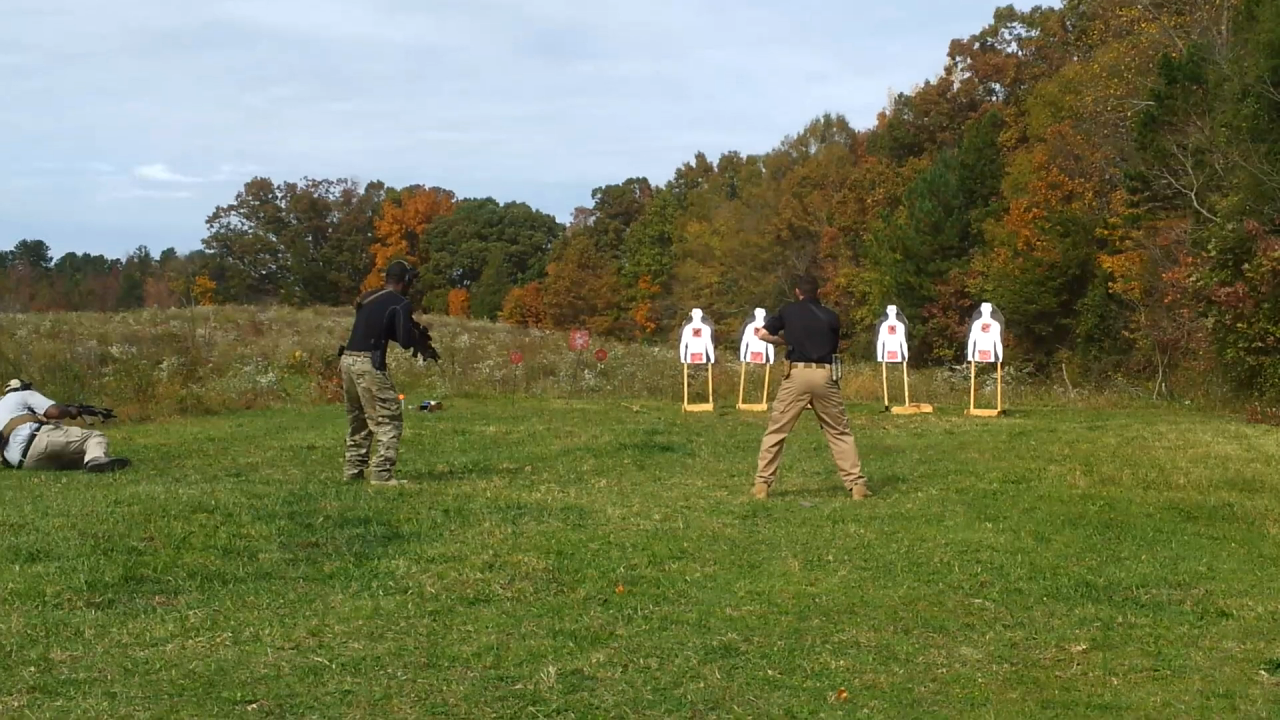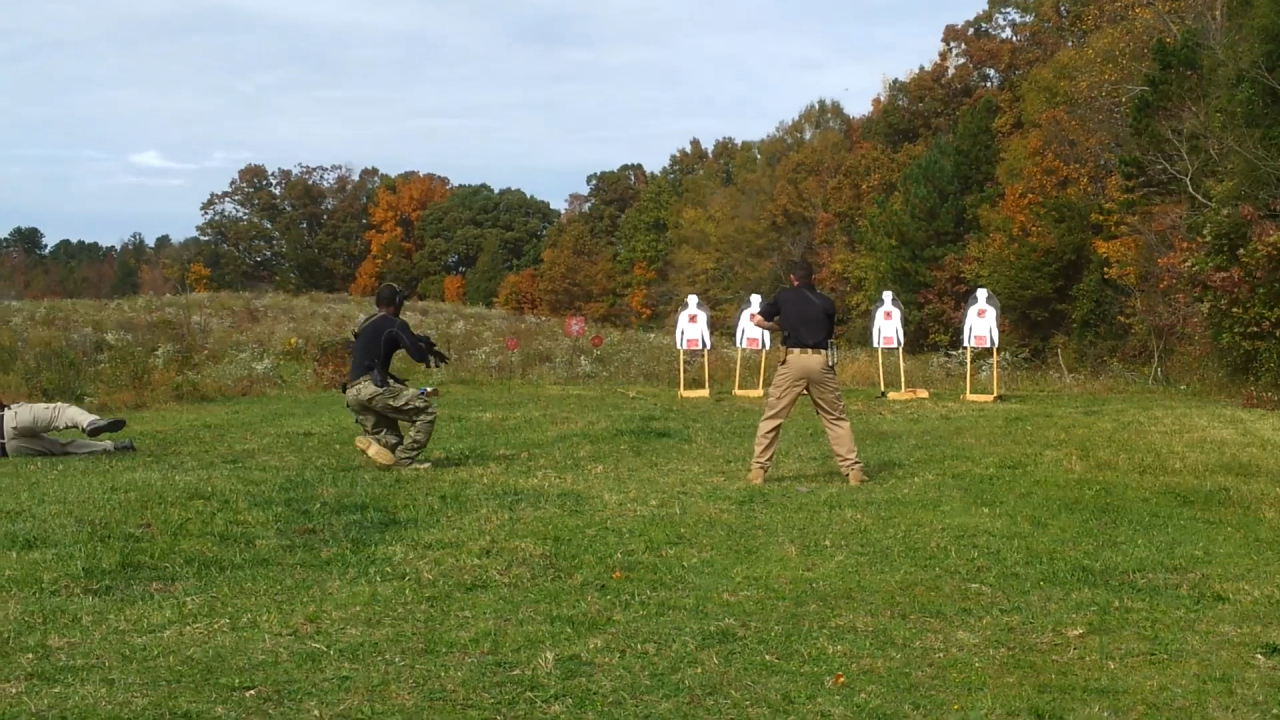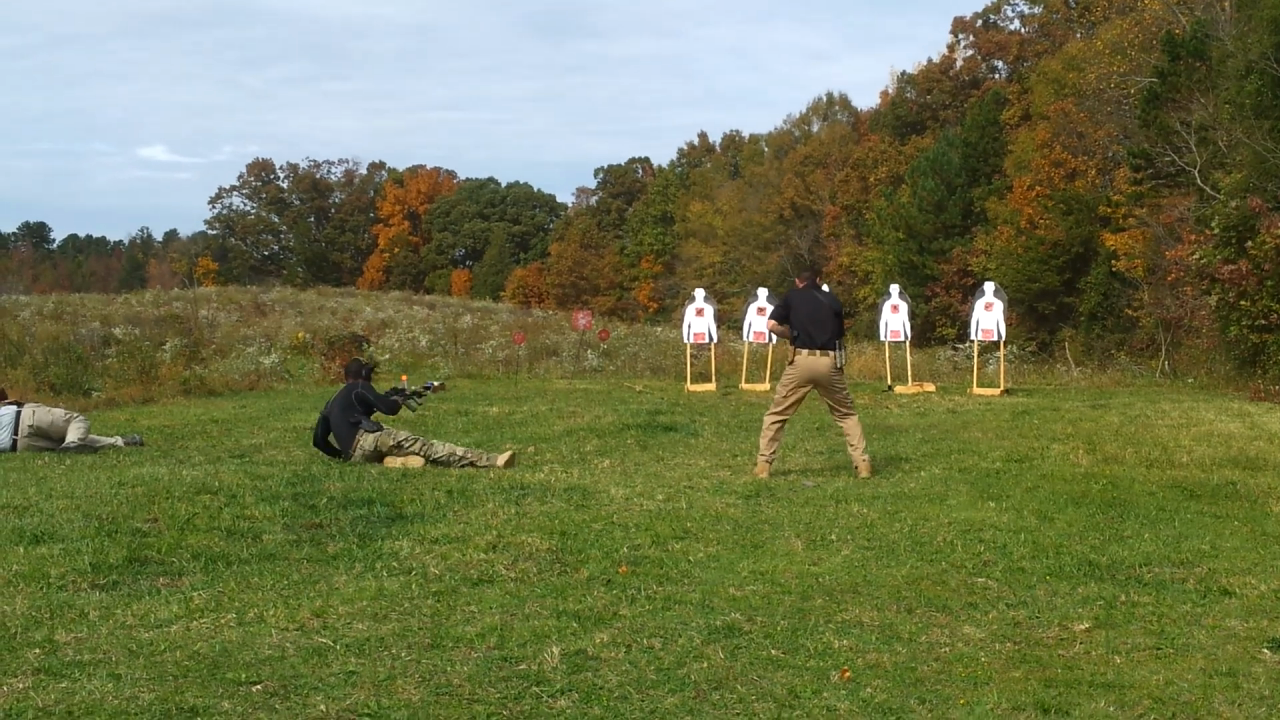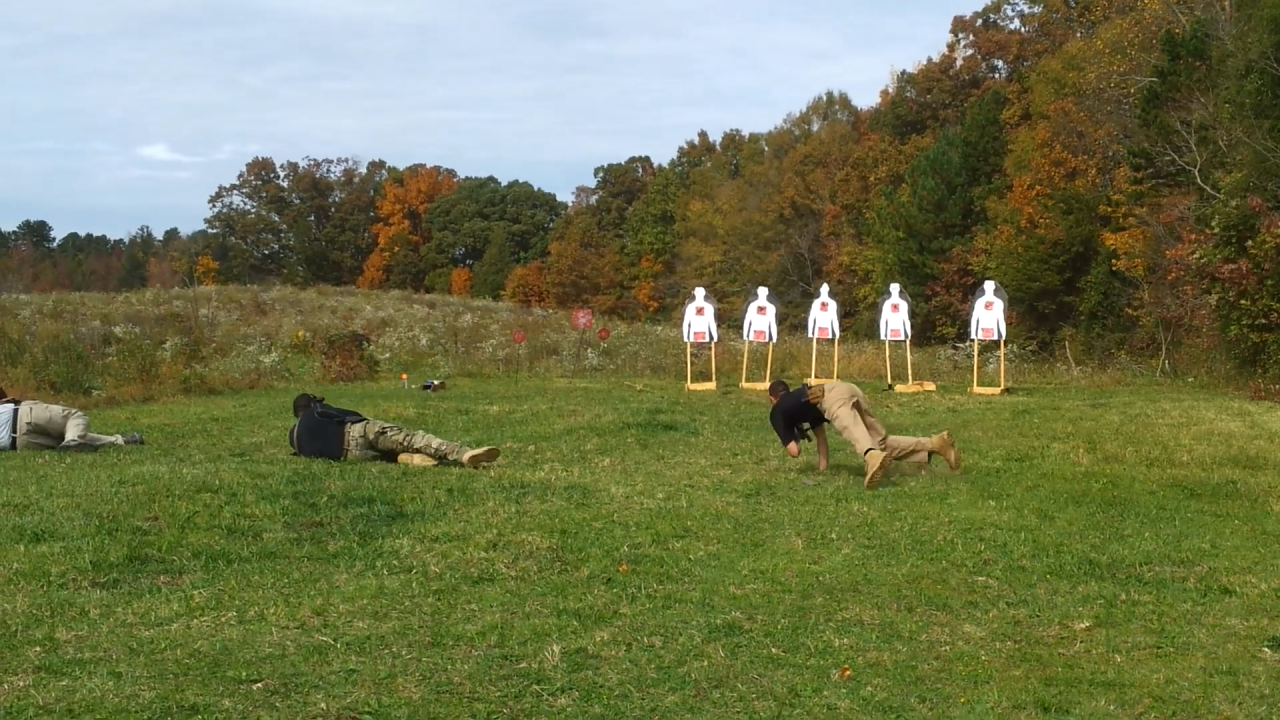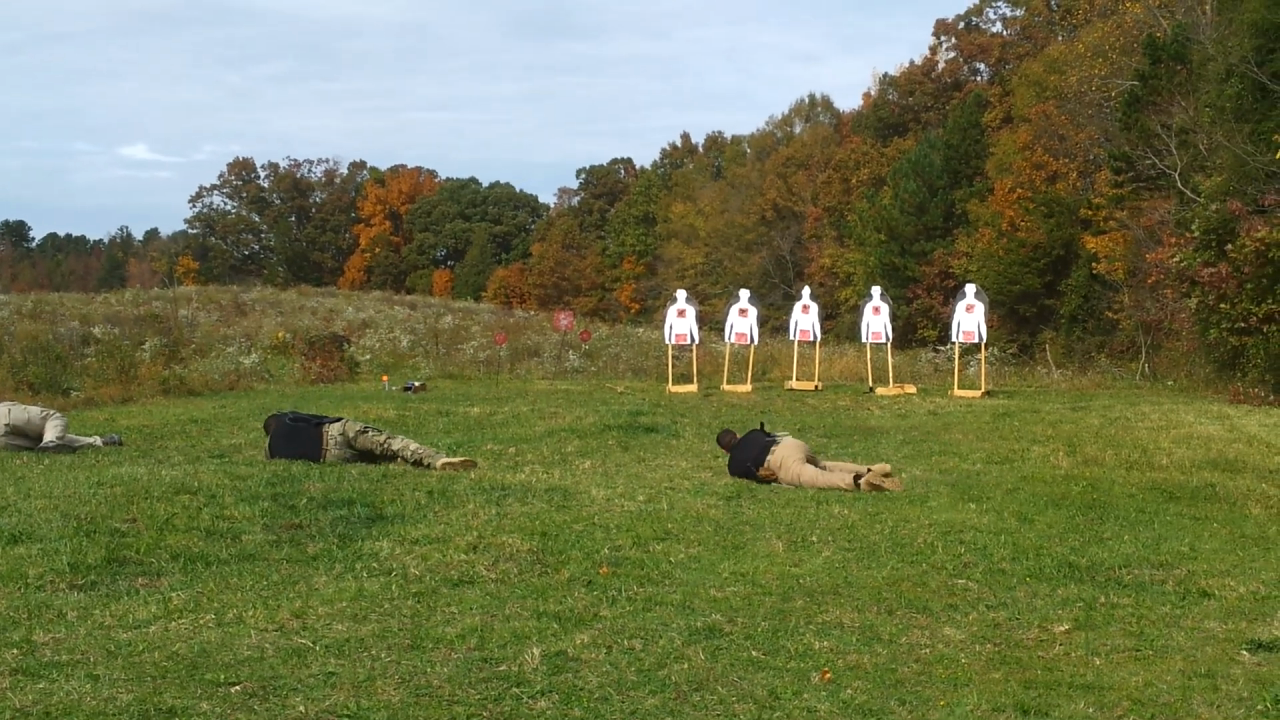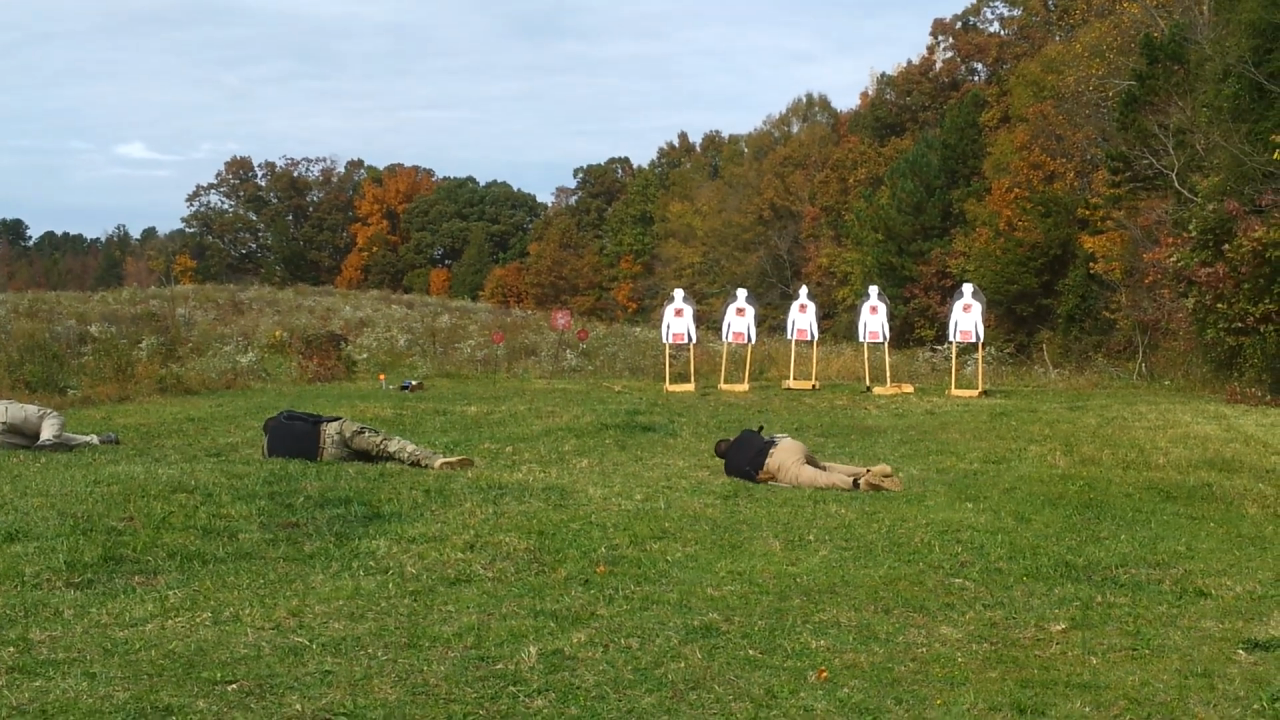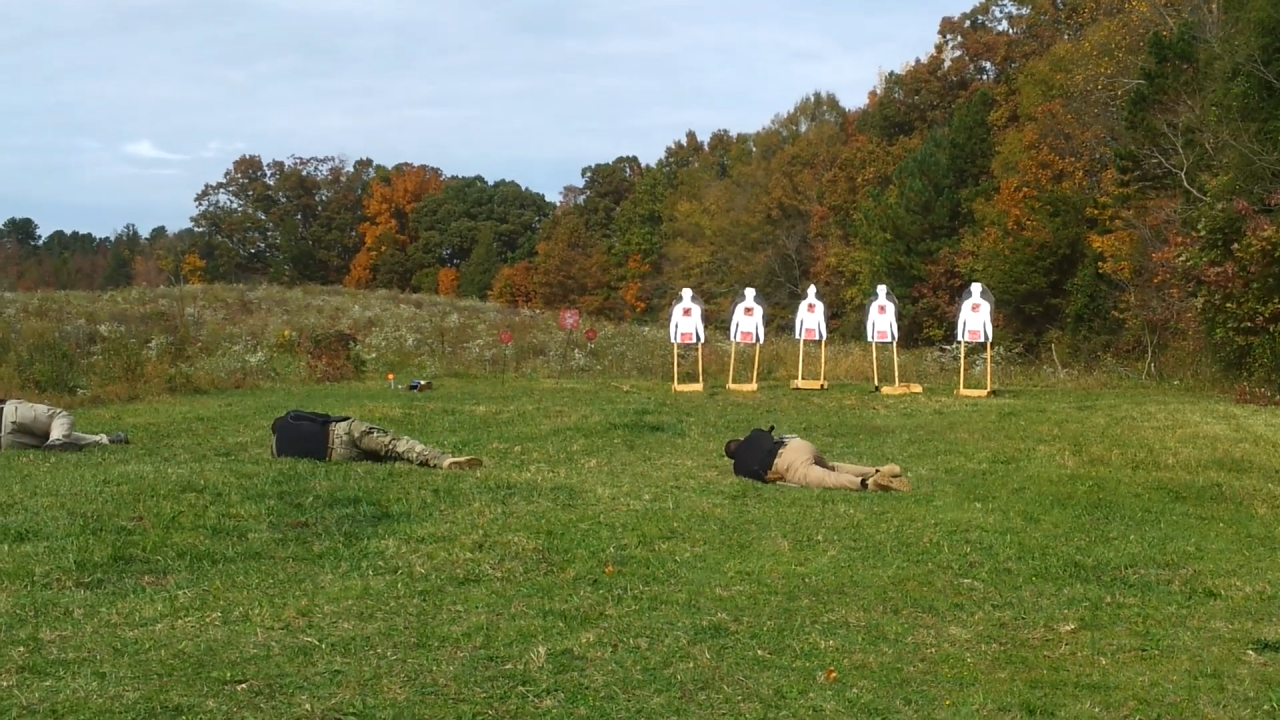
dt=0.4s
person 1, frame 1
left shoulder: (367, 298)
right shoulder: (401, 304)
right elbow: (405, 341)
left wrist: (409, 333)
right wrist: (415, 334)
left hip: (347, 360)
right hip: (367, 364)
left knee: (357, 422)
right knee: (388, 421)
left ankle: (353, 472)
right ankle: (379, 473)
person 1, frame 2
left shoulder: (364, 326)
right shoulder: (395, 324)
right elbow: (420, 355)
left wrist: (390, 378)
right wrist: (425, 347)
left hip: (352, 393)
right hip: (370, 387)
left knee: (390, 438)
right knee: (426, 410)
left ankle: (374, 443)
right ankle: (407, 461)
person 1, frame 3
left shoulder: (331, 404)
right shoulder: (360, 387)
left elbow: (318, 440)
right elbow: (388, 407)
left wrist: (341, 455)
right wrist: (396, 399)
left hip: (355, 455)
right hip: (369, 439)
left knee: (420, 454)
right knee: (428, 448)
left ankle: (394, 459)
person 1, frame 4
left shoulder: (294, 438)
right shoulder: (315, 411)
right elbow: (352, 416)
left hip: (350, 454)
right hip: (360, 433)
right knee: (414, 438)
left ankle: (406, 457)
right ankle: (463, 453)
person 1, frame 5
left shoulder: (270, 450)
right shoulder: (286, 420)
right elbow: (322, 420)
left hip: (328, 457)
right hip: (335, 433)
left knee: (379, 456)
right knee: (390, 442)
right ankle: (437, 459)
person 1, frame 6
left shoulder: (268, 448)
right shoulder: (284, 419)
right elbow: (318, 418)
left hip: (324, 455)
right hip: (332, 431)
right knee: (386, 444)
right ankle: (435, 460)
person 1, frame 7
left shoulder: (277, 447)
right shoulder: (292, 419)
right elbow: (325, 418)
left hip: (331, 455)
right hip: (340, 431)
right knee: (394, 444)
right ankle: (442, 460)
person 2, frame 1
left shoulder: (788, 310)
right shoulder: (831, 317)
left elbow: (763, 334)
right elbow: (834, 348)
left hip: (797, 375)
right hip: (825, 376)
left knee: (776, 431)
right knee: (840, 433)
left ankle: (762, 484)
right ankle: (857, 484)
person 2, frame 2
left shoulder: (783, 296)
right shoulder: (826, 303)
left elbow: (758, 320)
right elbow: (829, 334)
left hip: (792, 360)
right hip: (820, 361)
left knee: (771, 418)
right knee: (836, 418)
left ankle: (758, 469)
right ankle: (853, 470)
person 2, frame 3
left shoulder: (791, 296)
right shoulder: (833, 300)
left elbow: (772, 325)
left hip: (802, 362)
right hip: (830, 362)
left knee: (776, 413)
right knee: (847, 414)
left ankle: (763, 463)
right ankle: (862, 463)
person 2, frame 4
left shoulder: (776, 410)
right shoulder: (800, 393)
left elbow: (794, 451)
right elbow: (820, 428)
left wrist: (792, 440)
right wrist: (823, 464)
left hip: (831, 396)
right hip: (849, 388)
left knee: (856, 437)
right knee: (882, 440)
left ankle: (872, 456)
right ankle: (936, 444)
person 2, frame 5
left shoulder: (733, 464)
right shoulder: (752, 434)
left hip: (779, 461)
right hip: (795, 444)
left knee: (822, 479)
right knee: (823, 466)
left ankle: (863, 482)
right ankle: (870, 471)
person 2, frame 6
left shoulder: (729, 466)
right shoulder: (745, 435)
left wrist: (758, 474)
left hip: (777, 462)
right hip: (792, 445)
left knee: (821, 479)
right knee: (822, 468)
left ankle: (861, 483)
right ankle: (869, 472)
person 2, frame 7
left shoulder: (738, 465)
right shoulder: (755, 435)
left elbow: (754, 473)
left wrist: (767, 474)
left hip: (786, 462)
right hip: (800, 445)
left knee: (827, 480)
right knee: (831, 467)
left ankle: (868, 483)
right ankle: (878, 472)
